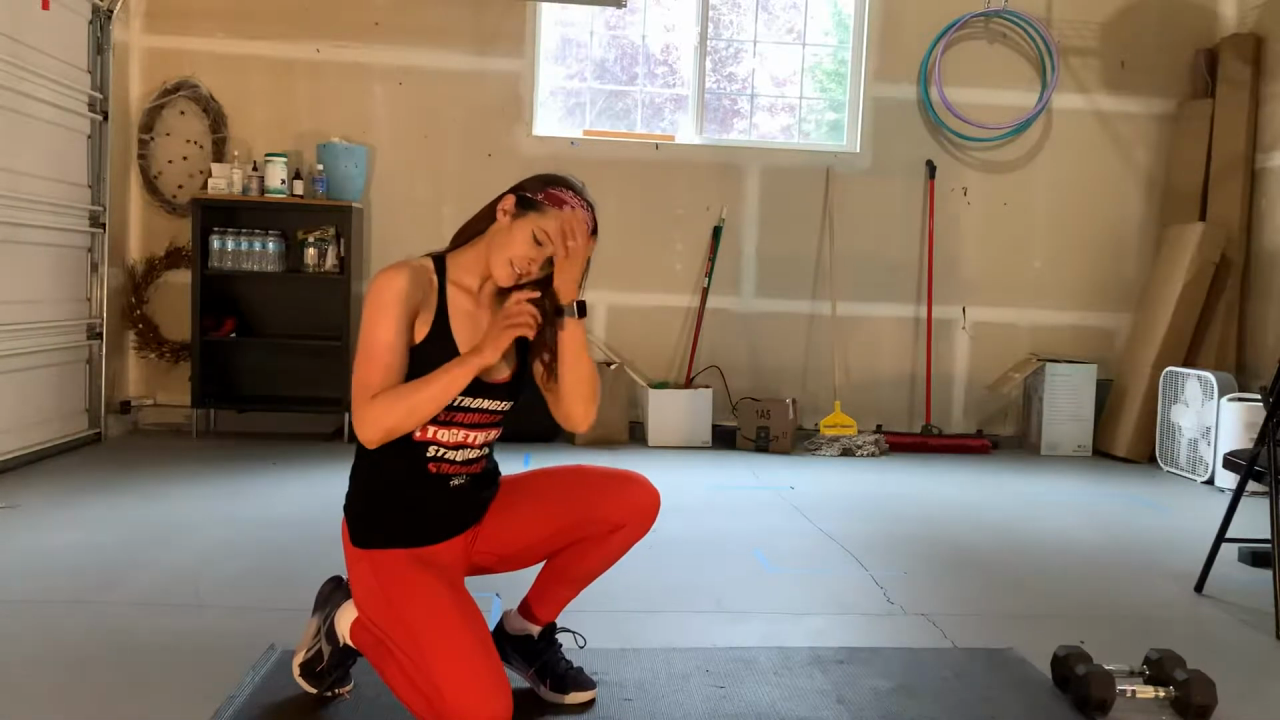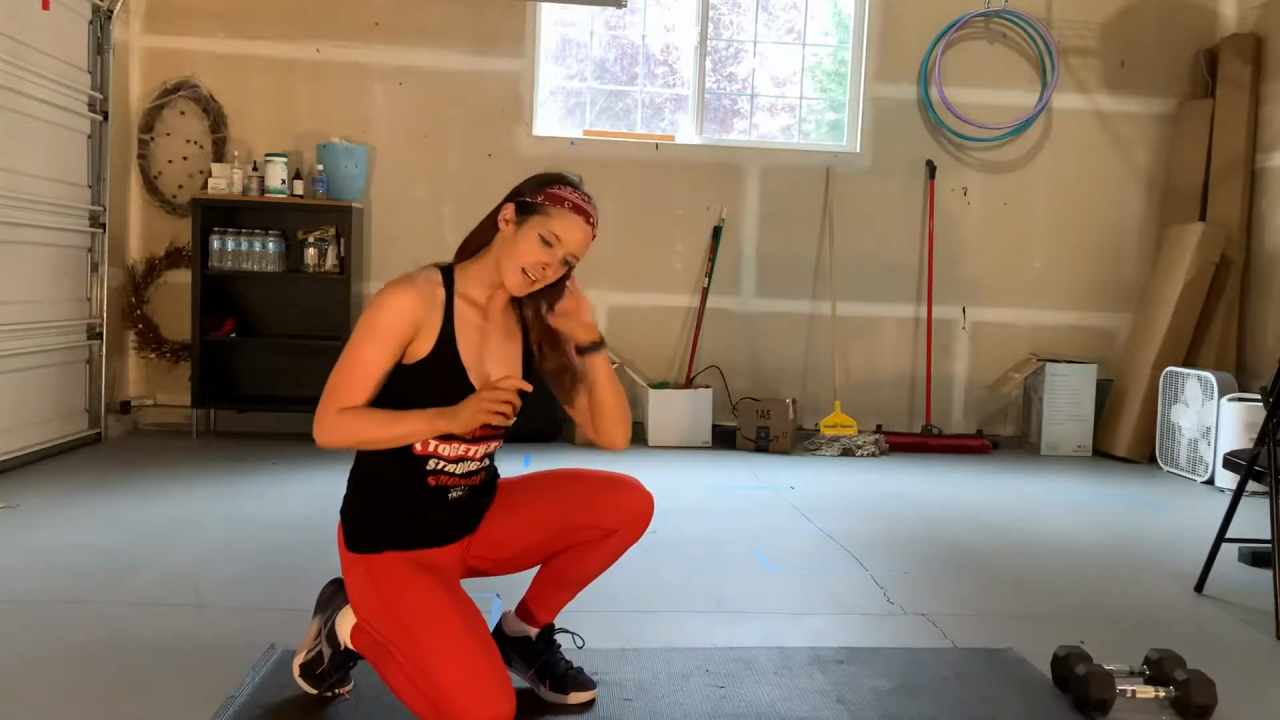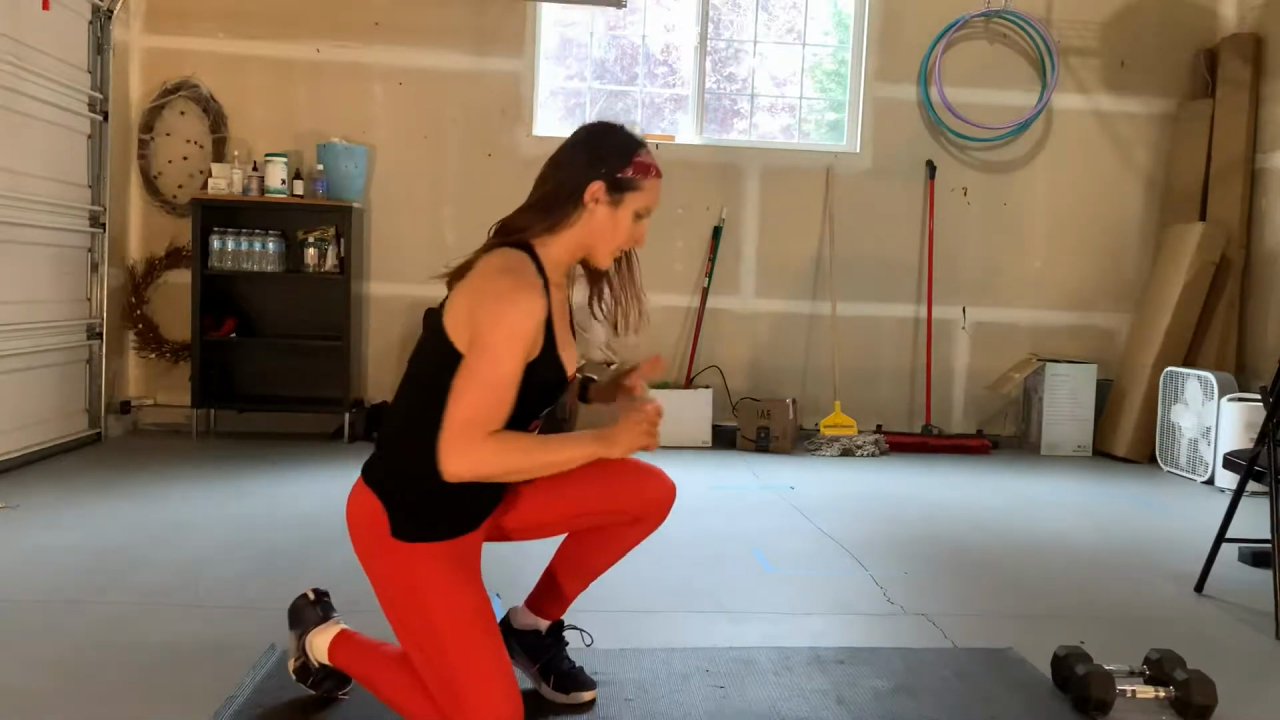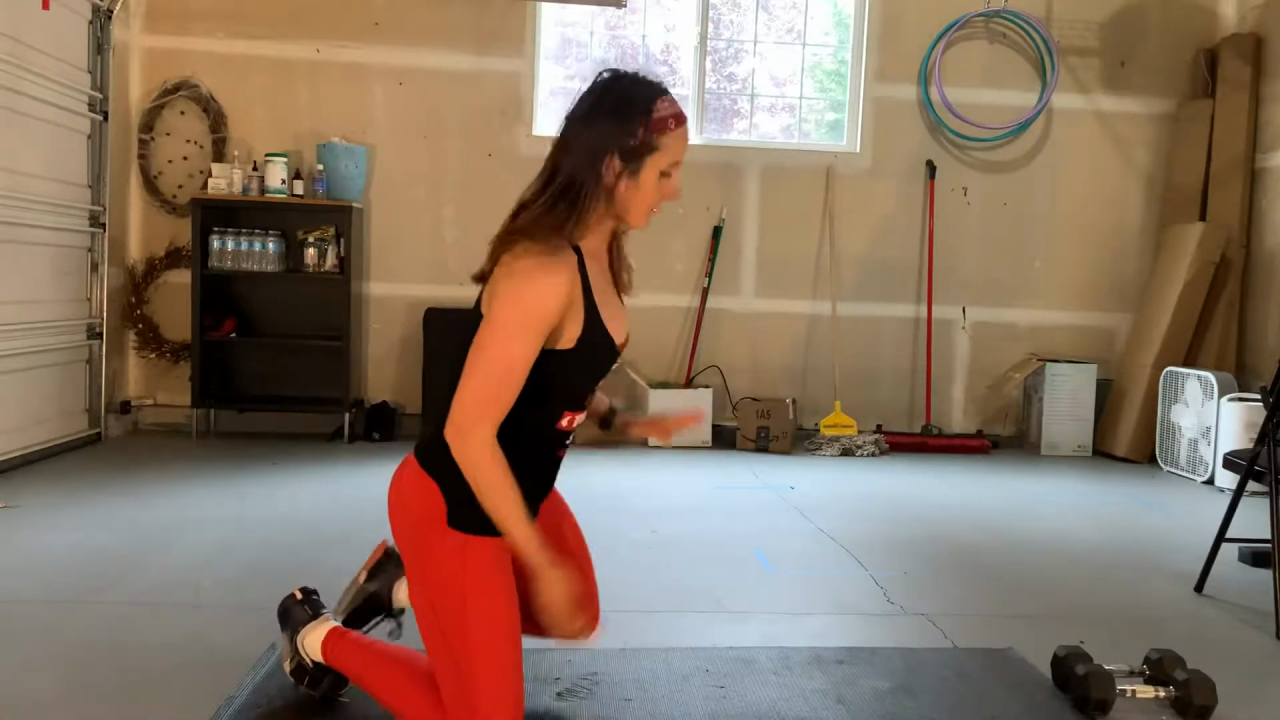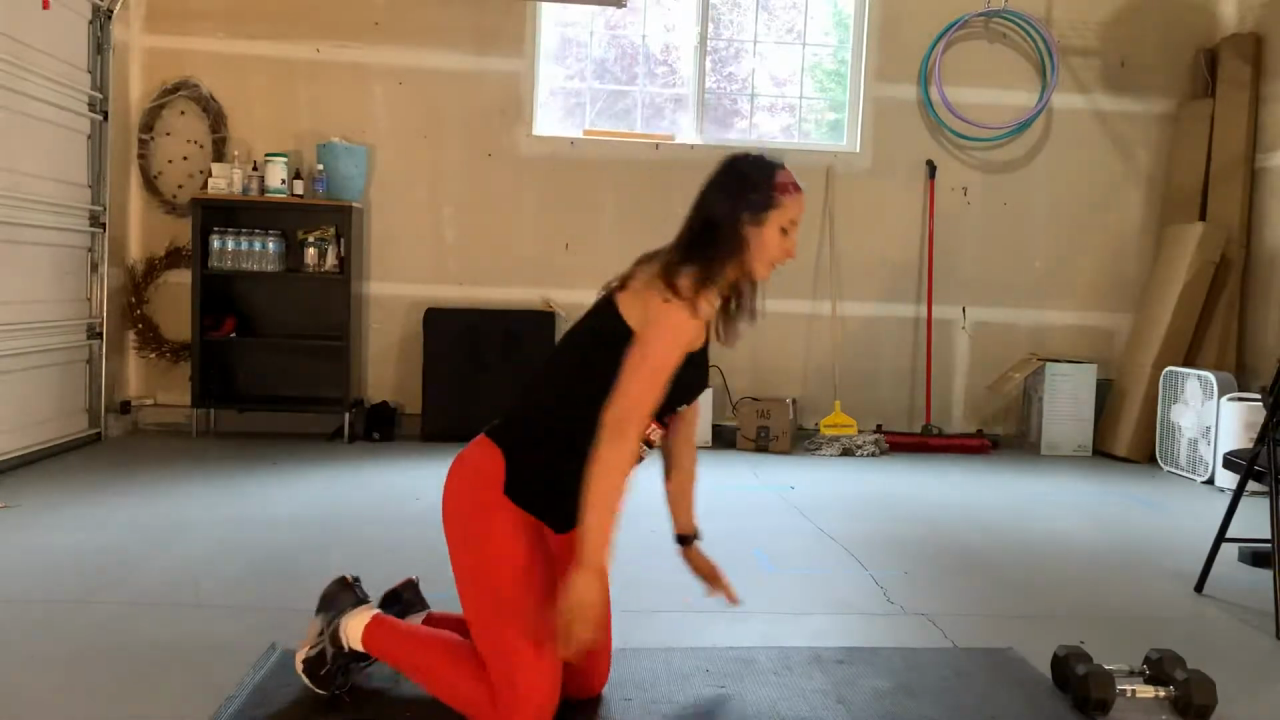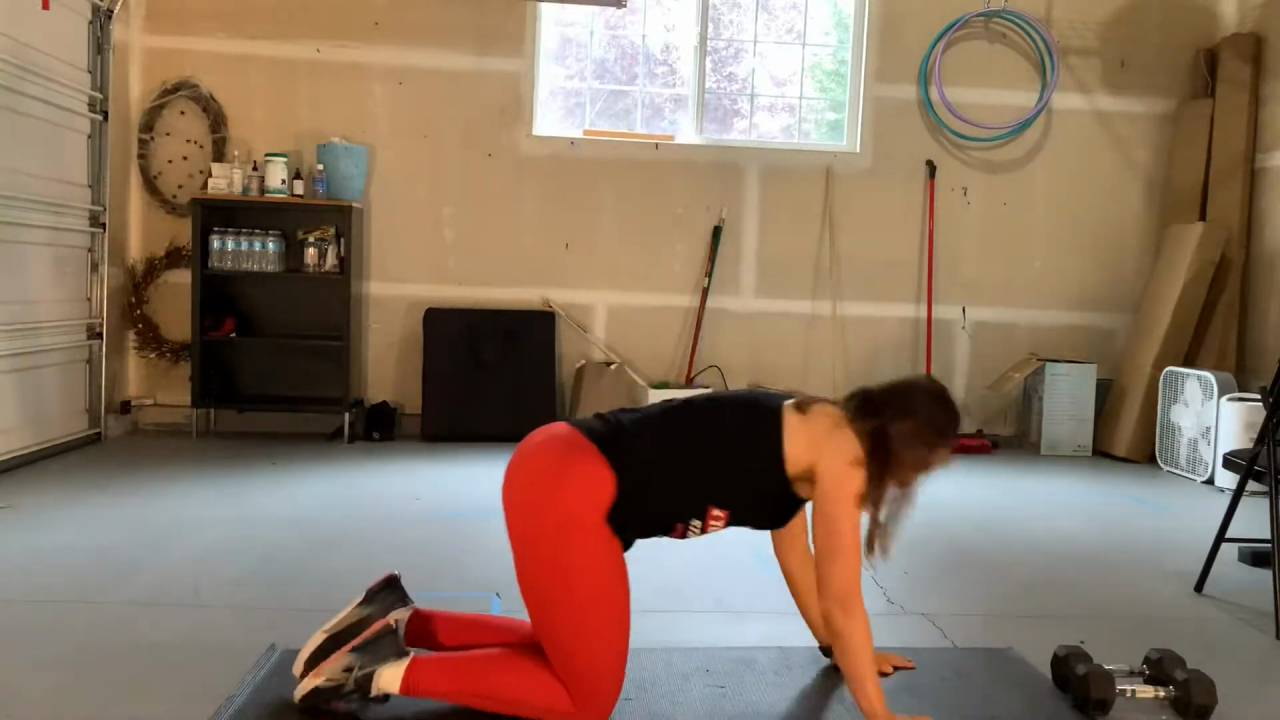
dt=0.5s
person 1, frame 1
left shoulder: (527, 310)
right shoulder: (405, 285)
left elbow: (578, 416)
right elbow: (371, 426)
left wrist: (568, 300)
right wrist: (479, 353)
left hip: (480, 512)
right hip: (395, 535)
left knee: (633, 500)
left ankle: (525, 631)
right ankle: (350, 624)
person 1, frame 2
left shoulder: (536, 324)
right shoulder: (414, 300)
left elbow: (612, 436)
right elbow: (331, 424)
left wrist: (590, 343)
right wrist: (453, 419)
left hip: (478, 519)
right hip: (391, 542)
left knee: (628, 504)
left ankle: (524, 632)
right ankle: (352, 628)
person 1, frame 3
left shoulder: (551, 278)
right shoulder: (515, 290)
right elbow: (463, 455)
left wrist: (600, 393)
right wrist: (604, 441)
left hip: (486, 495)
right hip: (410, 519)
left knee: (651, 493)
left ankle: (532, 627)
right ankle: (328, 639)
person 1, frame 4
left shoulder: (597, 251)
right shoulder: (544, 272)
right elbow: (468, 429)
left wrist: (617, 420)
right wrist: (543, 564)
left hip: (522, 487)
right hip: (453, 506)
left knee: (576, 616)
left ankle: (404, 582)
right ankle: (320, 635)
person 1, frame 5
left shoulder: (696, 301)
right shoulder: (681, 293)
left elbow: (678, 433)
right elbow: (620, 428)
left wrist: (687, 540)
right wrist: (590, 568)
left hip: (560, 510)
right hip: (499, 493)
left ankle: (416, 625)
right ankle: (361, 625)
person 1, frame 6
left shoulder: (805, 434)
right shoulder: (843, 451)
left elbow: (795, 552)
right elbow: (841, 601)
left wrist: (844, 652)
left hip: (553, 466)
right hip: (570, 492)
left knee: (569, 655)
left ankle: (398, 621)
